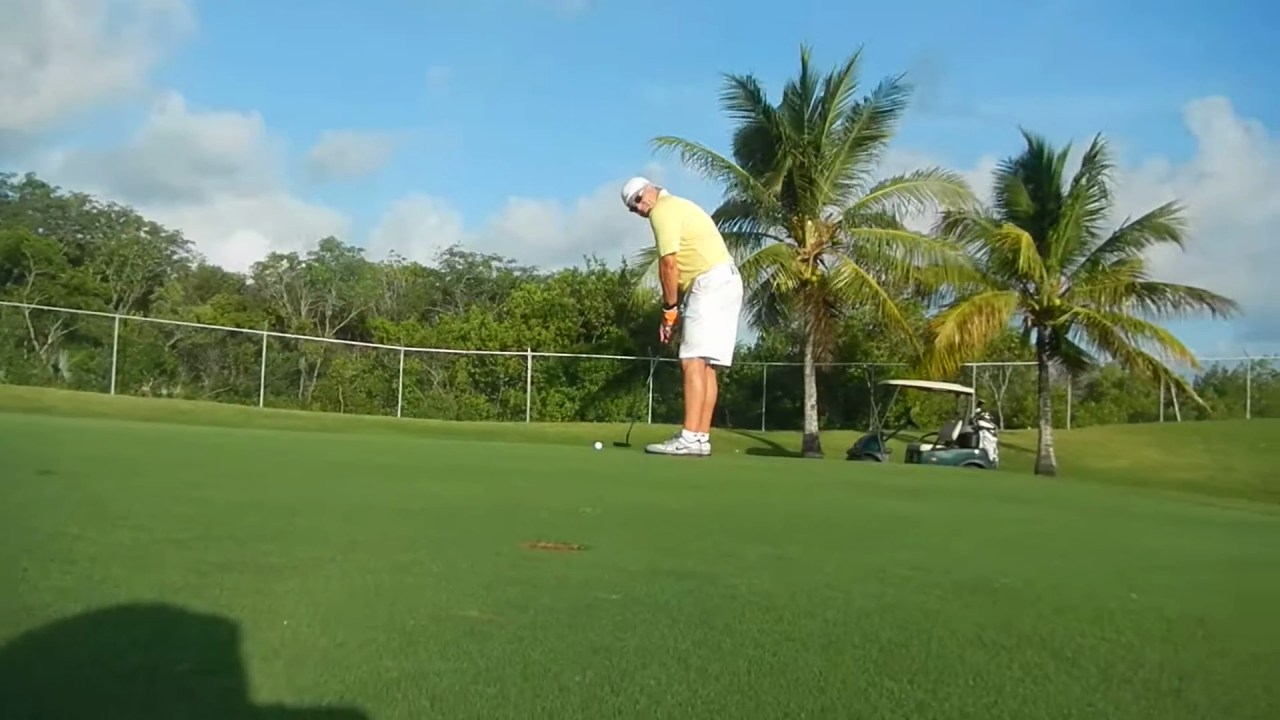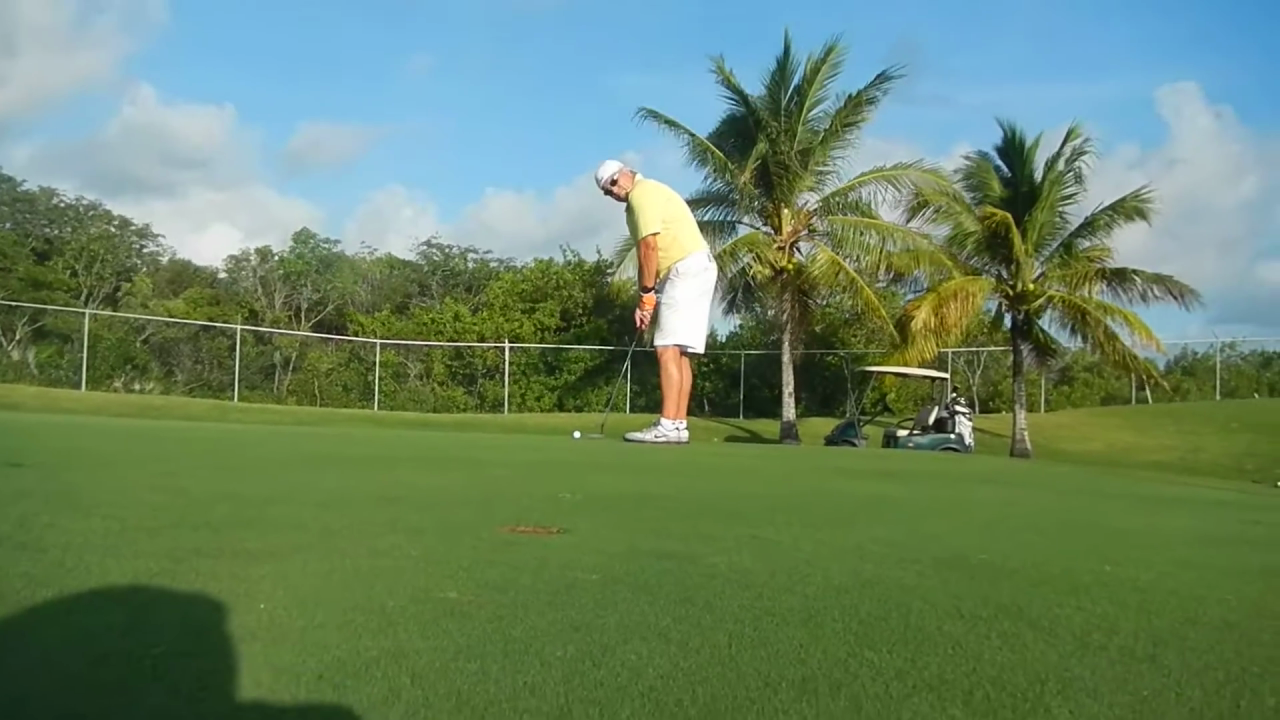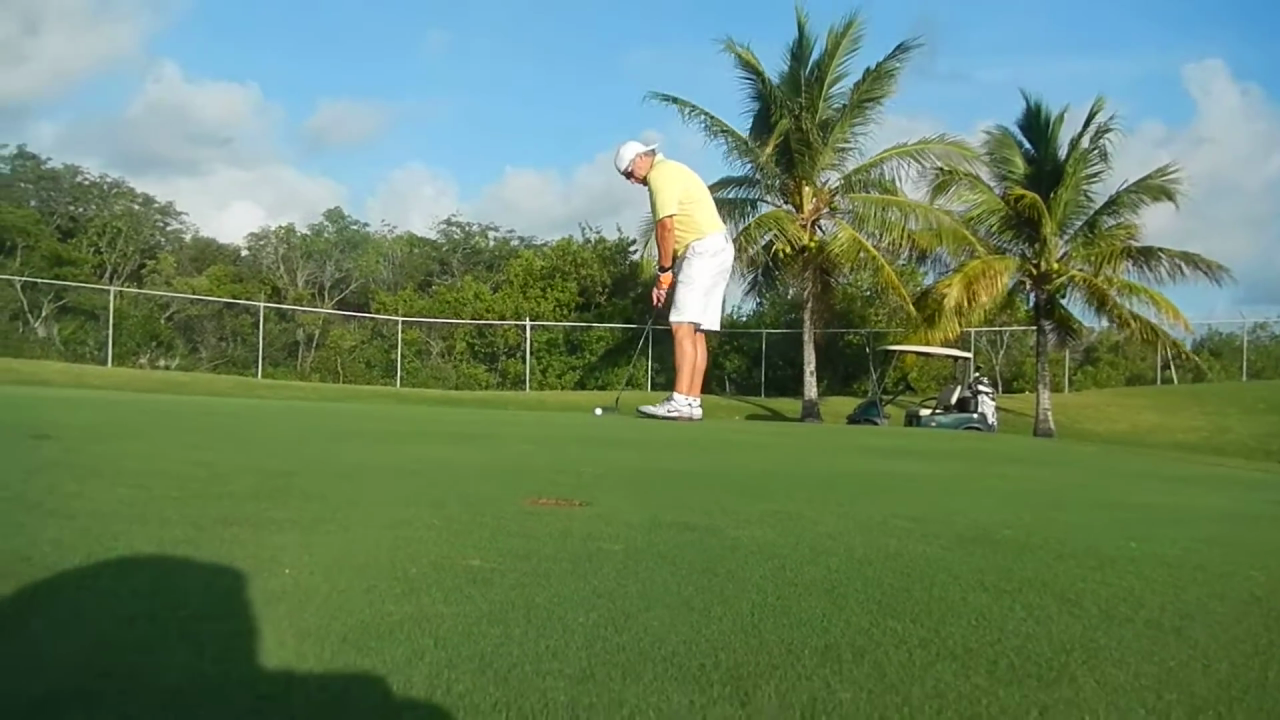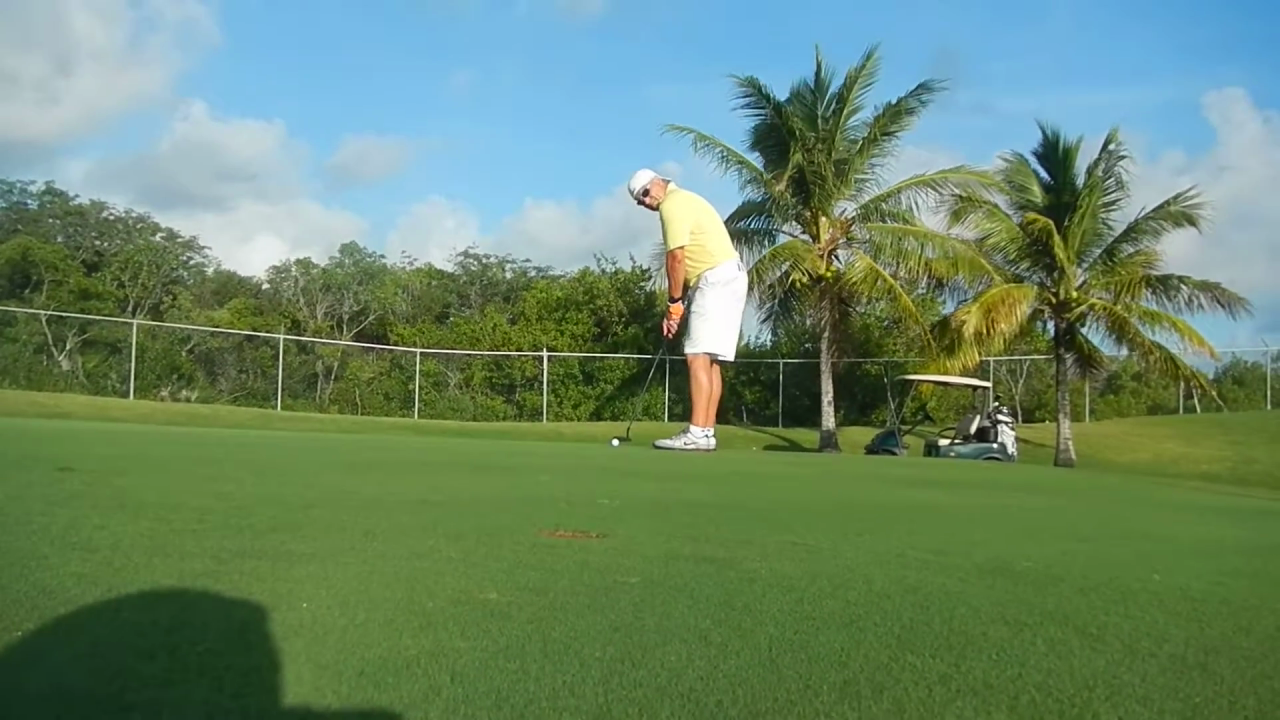
dt=0.7s
person 1, frame 1
left shoulder: (663, 209)
right shoulder: (673, 210)
left elbow: (668, 264)
right elbow: (678, 269)
left wrist: (669, 310)
right wrist: (672, 311)
left hip: (712, 283)
right hip: (722, 284)
left knee: (693, 360)
right knee: (705, 365)
left ankle: (689, 437)
right ankle: (700, 438)
person 1, frame 2
left shoulder: (642, 192)
right shoulder: (633, 208)
left elbow: (650, 246)
right elbow: (645, 255)
left wrist: (647, 293)
right wrist: (644, 299)
left hip: (688, 269)
right hip: (684, 272)
left knee: (668, 347)
right knee: (678, 350)
left ankle: (668, 426)
right ankle: (678, 425)
person 1, frame 3
left shoulder: (660, 173)
right shoulder: (667, 173)
left elbow: (666, 227)
right elbow: (674, 228)
left wrist: (664, 272)
right wrist: (667, 274)
left hip: (705, 250)
right hip: (708, 250)
left knee: (683, 324)
right knee: (694, 328)
left ankle: (680, 401)
right ankle: (692, 402)
person 1, frame 4
left shoulder: (673, 203)
right shoulder: (680, 203)
left elbow: (676, 258)
right elbow: (686, 260)
left wrist: (674, 303)
right wrist: (678, 303)
left hip: (717, 279)
right hip: (724, 278)
left knee: (699, 356)
right knee: (708, 358)
left ankle: (697, 433)
right ankle: (706, 432)
